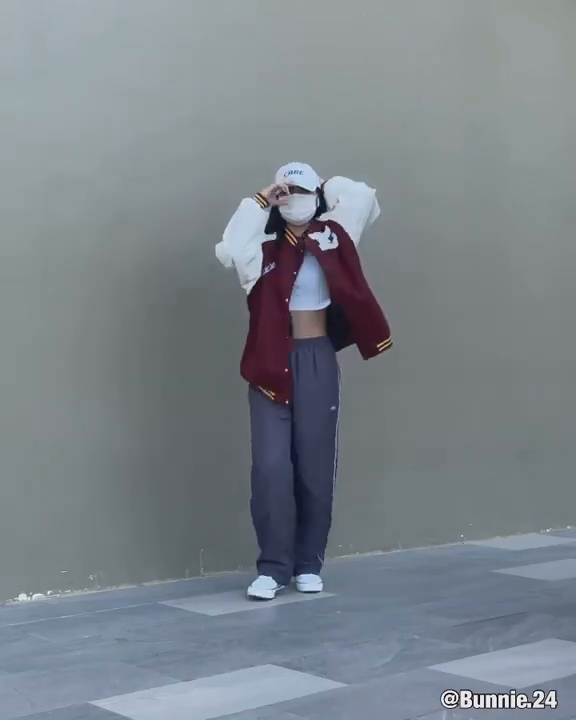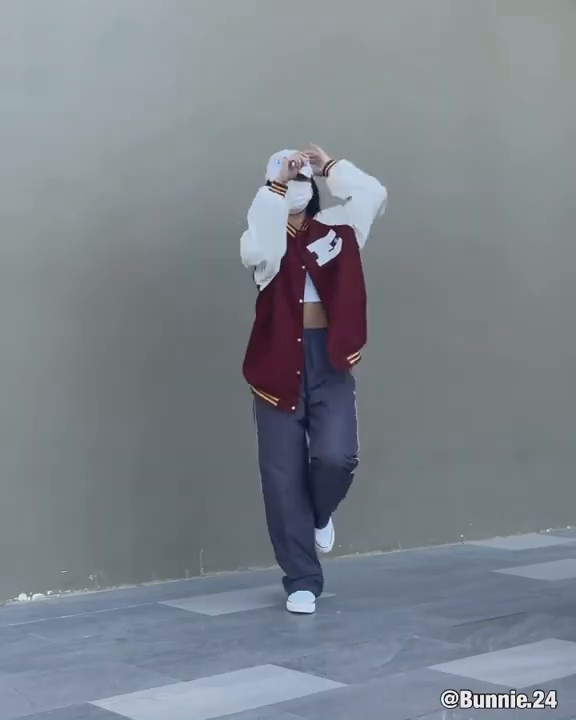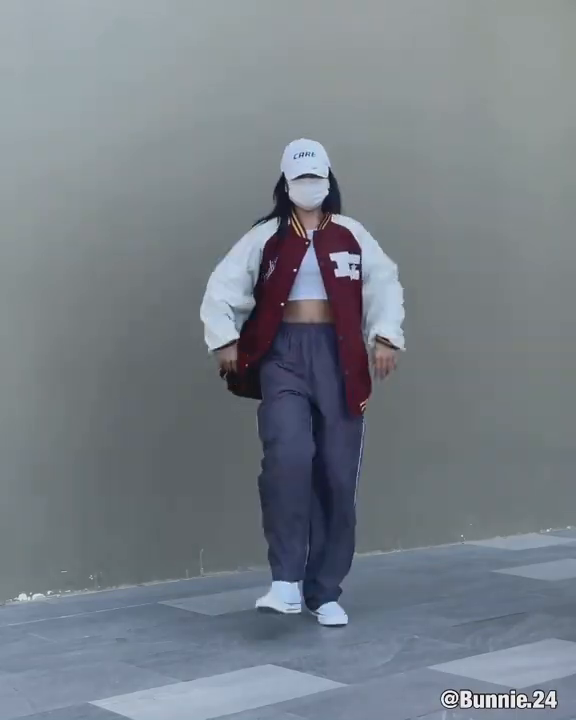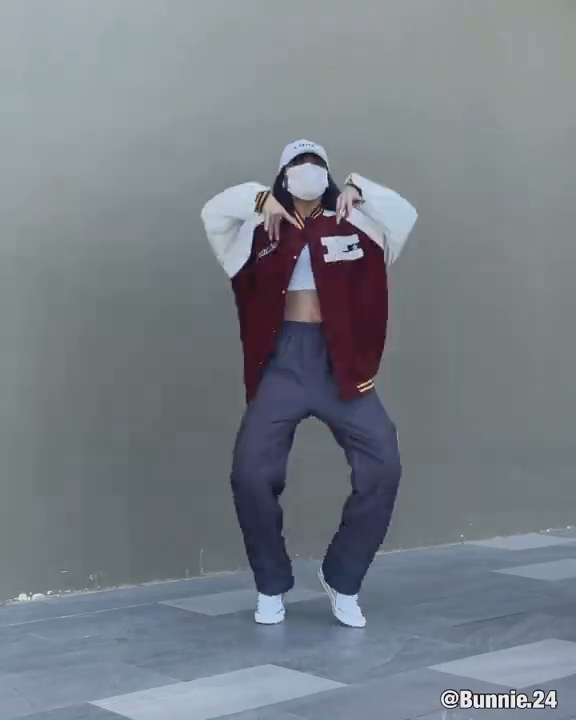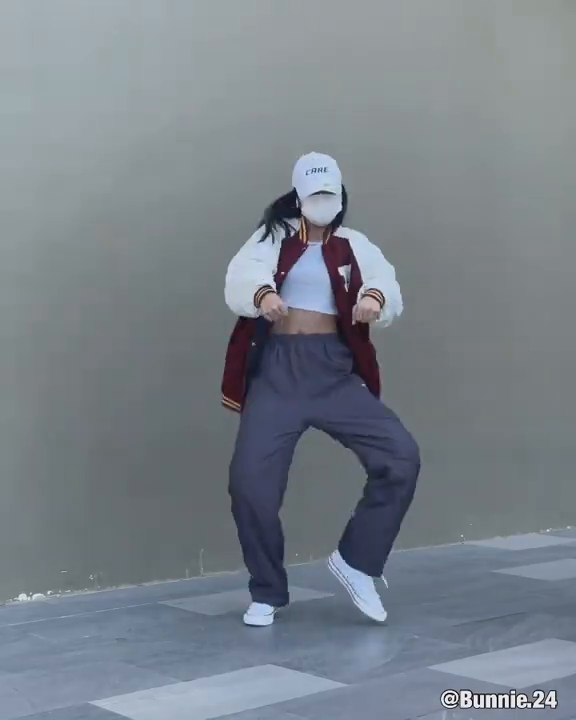
dt=0.5s
person 1, frame 1
left shoulder: (332, 235)
right shoulder: (263, 250)
left elbow: (363, 198)
right elbow: (228, 250)
left wrist: (324, 187)
right wrist: (260, 203)
left hip: (318, 364)
right hip: (271, 366)
left knee: (314, 475)
right knee: (271, 470)
left ankle: (308, 565)
right ankle: (275, 566)
person 1, frame 2
left shoulder: (335, 226)
right shoulder: (269, 237)
left elbow: (372, 195)
right elbow: (257, 248)
left wrist: (330, 168)
right wrist: (274, 189)
left hip: (329, 358)
right hip: (280, 362)
left knee: (337, 457)
right knee: (284, 478)
left ankle: (319, 515)
right ankle: (302, 580)
person 1, frame 3
left shoulder: (353, 234)
right shoulder: (266, 236)
left elbow: (381, 289)
right elbow: (229, 288)
left wrist: (385, 337)
right wrist: (225, 338)
left hip: (337, 358)
right hip: (284, 355)
left knee: (338, 476)
right knee: (288, 458)
left ankle: (323, 592)
right ankle: (285, 577)
person 1, frame 4
left shoulder: (348, 223)
right shoulder: (263, 225)
left elbow: (403, 216)
right elbow: (215, 213)
left wrist: (358, 192)
right wrist: (259, 199)
left hip: (337, 356)
right hip: (281, 359)
left knee: (382, 466)
right knee: (252, 473)
left ankle: (342, 581)
right ankle: (272, 587)
person 1, frame 5
left shoulder: (355, 244)
right shoulder: (272, 238)
left elbow: (383, 283)
right elbow: (238, 280)
left wrist: (373, 298)
right wrist: (261, 293)
left hip: (334, 369)
right hip: (277, 367)
left knee: (401, 457)
right knee: (251, 484)
left ankle: (356, 561)
right ankle: (267, 593)
